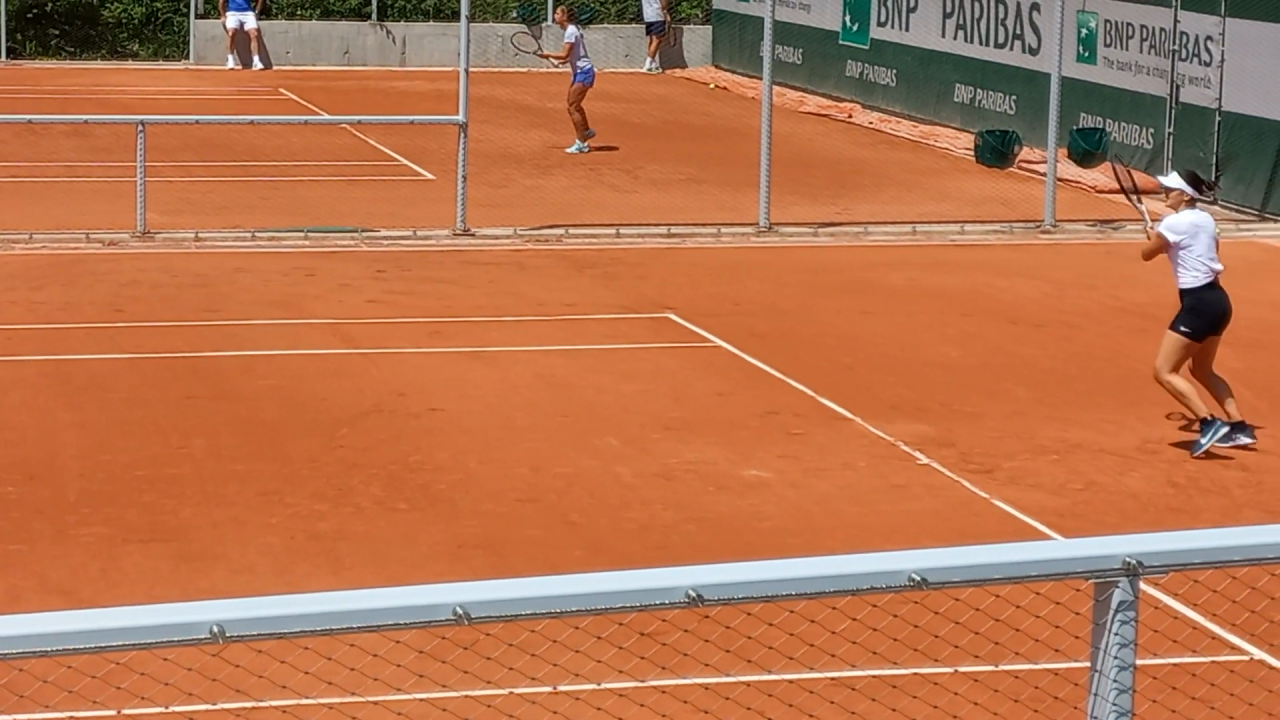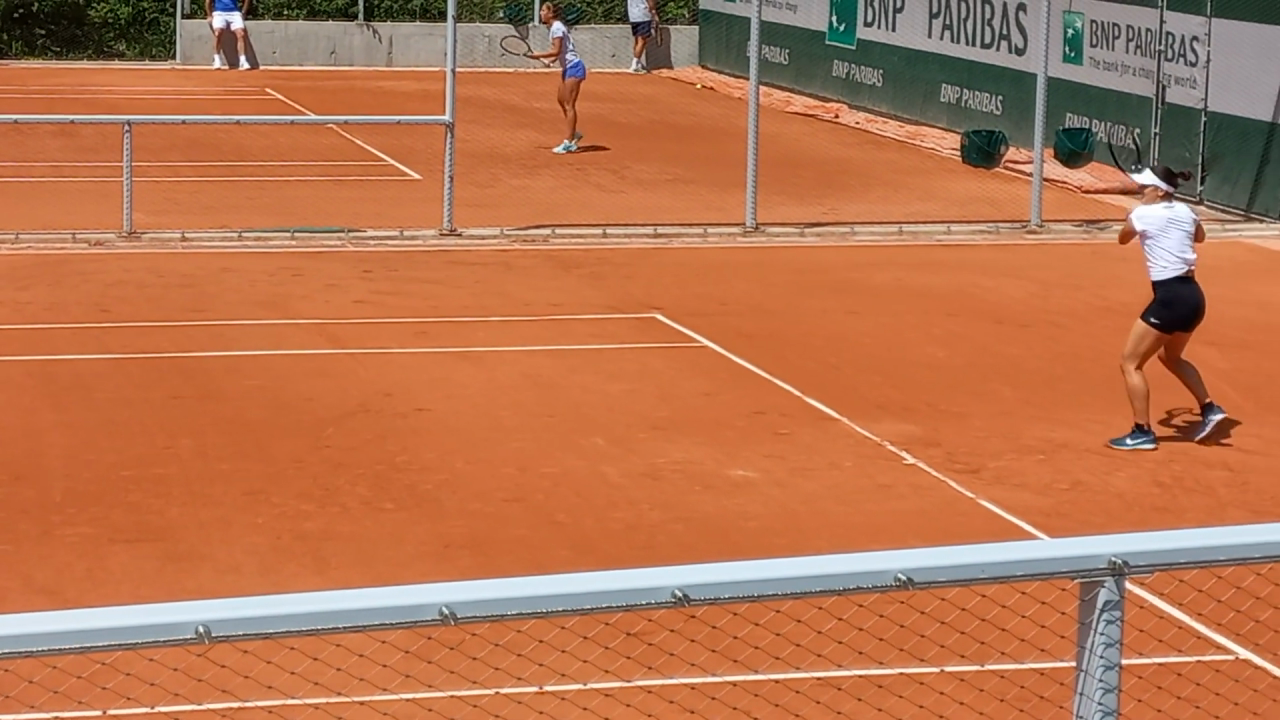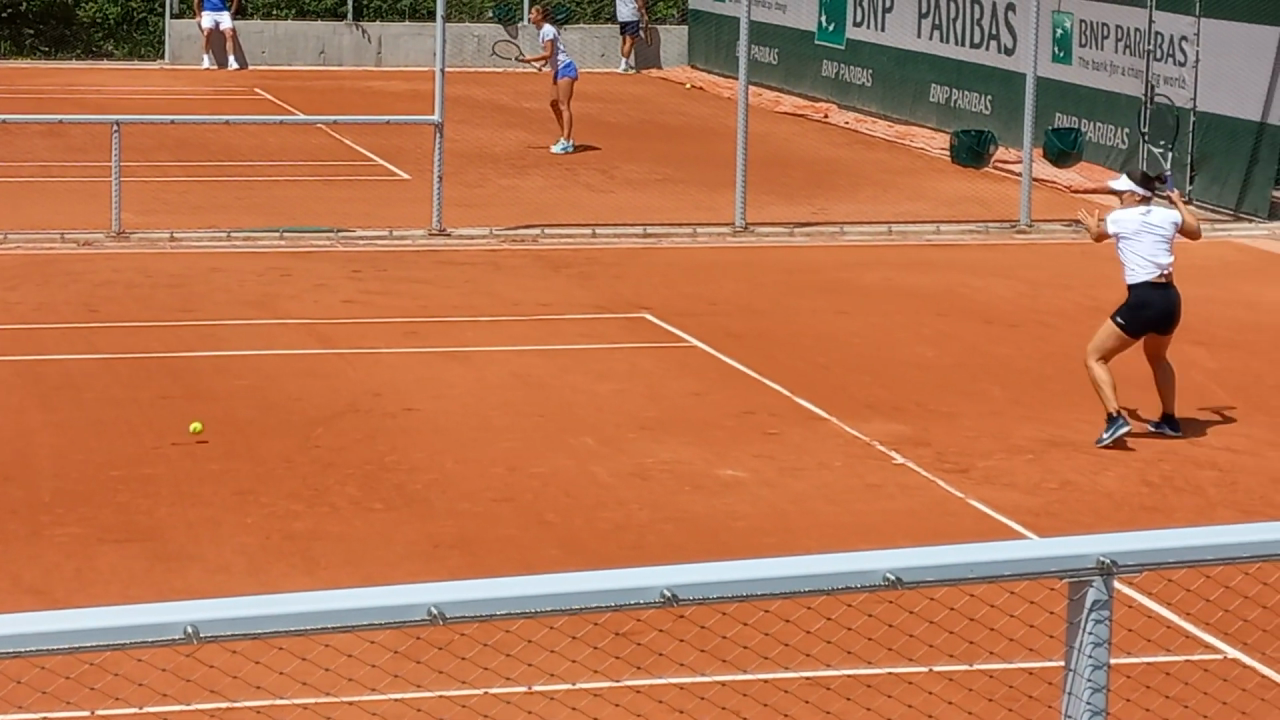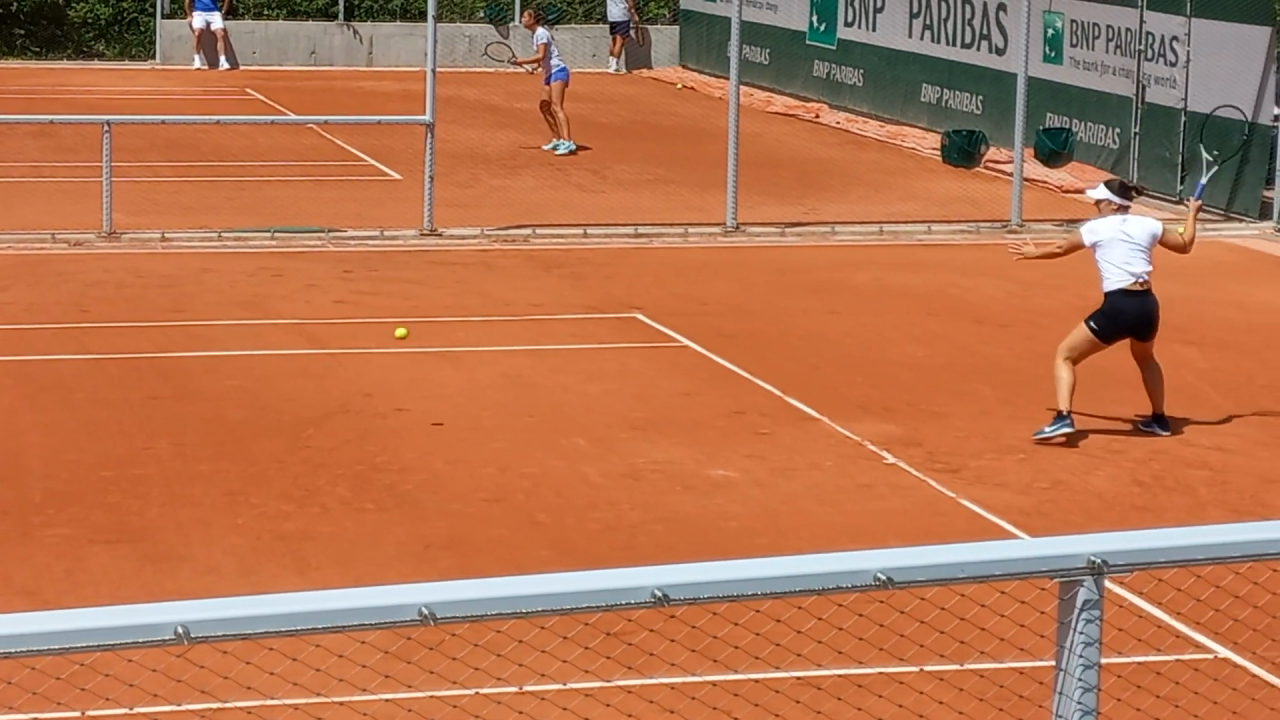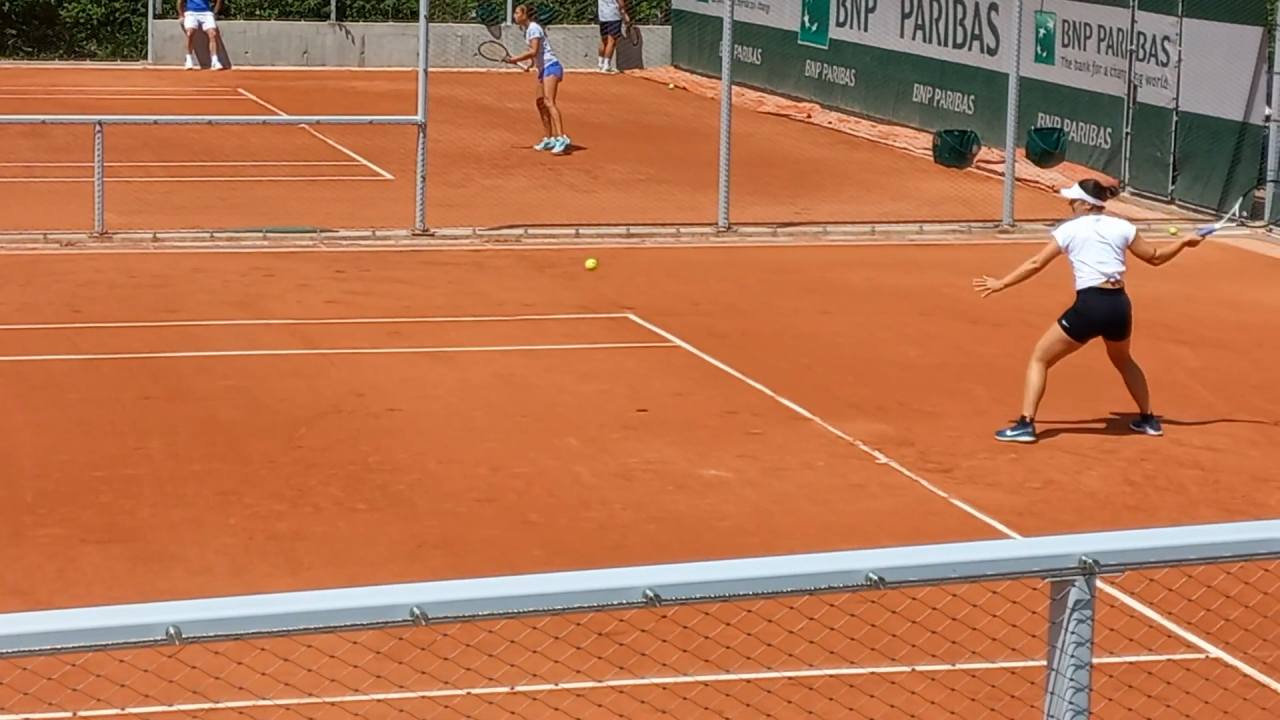
dt=0.1s
person 1, frame 1
left shoulder: (1173, 223)
right shoulder: (1205, 219)
left elbow: (1147, 254)
left wrist: (1152, 237)
left hip: (1198, 306)
right hip: (1216, 301)
left knee: (1164, 372)
right knee: (1200, 370)
left ankle: (1209, 422)
right ankle: (1238, 428)
person 1, frame 2
left shoulder: (1143, 214)
right shoulder: (1185, 212)
left elbow: (1123, 238)
right elbow: (1199, 236)
left wrist: (1134, 224)
left hip: (1171, 298)
right hip: (1194, 296)
left knee: (1130, 363)
right knee: (1170, 357)
left ankle: (1142, 432)
right ankle: (1209, 408)
person 1, frame 3
left shoulder: (1119, 218)
right shoulder: (1168, 215)
left elbow: (1097, 236)
right elbow: (1195, 233)
left wrist: (1093, 225)
right wrist: (1180, 203)
left hip: (1142, 301)
right hip: (1170, 300)
left knee: (1094, 358)
right knee: (1157, 357)
left ankle: (1115, 418)
right ankle: (1169, 420)
person 1, frame 4
left shoulder: (1096, 228)
right shoulder: (1148, 224)
left elbow: (1060, 249)
right elbow: (1185, 245)
left wrist: (1033, 253)
right wrist: (1192, 215)
left hip: (1117, 307)
right hip: (1146, 306)
left knee: (1064, 356)
right knee: (1146, 359)
left ankle: (1063, 418)
right ankle: (1160, 420)
person 1, frame 5
left shoulder: (1069, 230)
right shoulder: (1122, 227)
left elbow: (1035, 264)
right elbow: (1155, 257)
left wrist: (1000, 284)
right wrist: (1184, 243)
left hip: (1089, 306)
right hip: (1118, 305)
left knee: (1039, 359)
right knee: (1122, 360)
left ankle: (1025, 424)
right ankle: (1148, 419)
